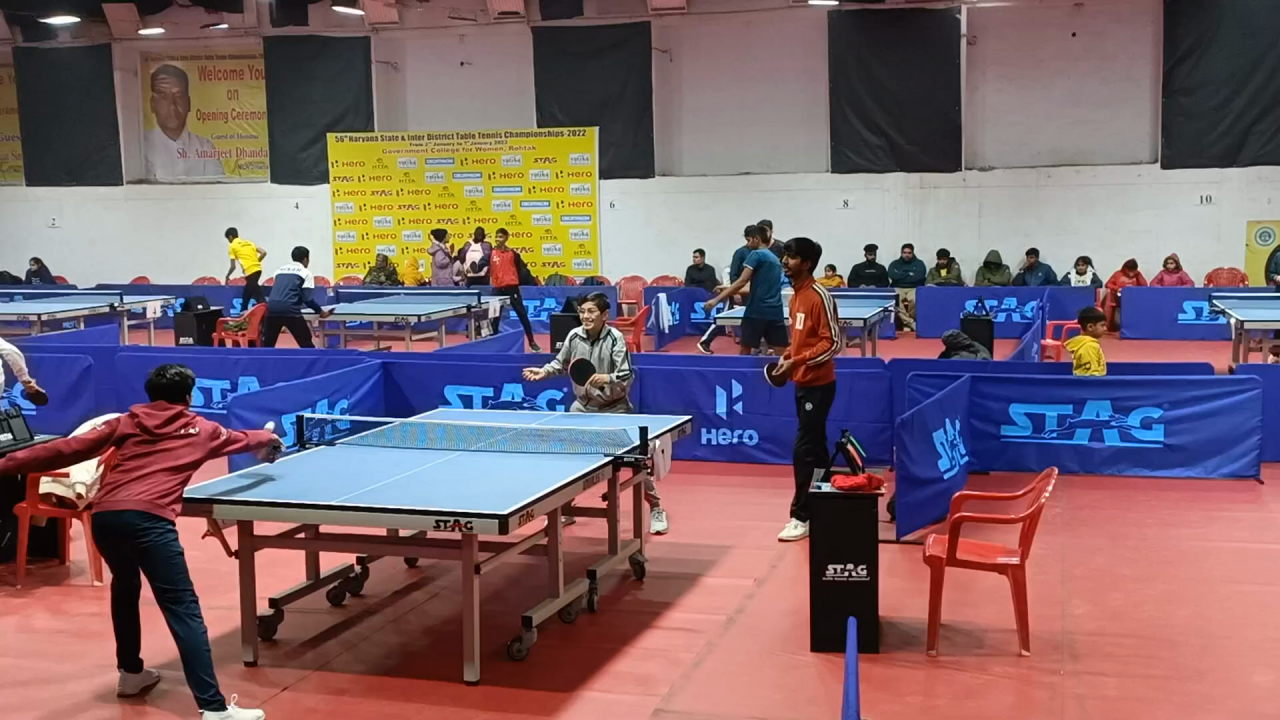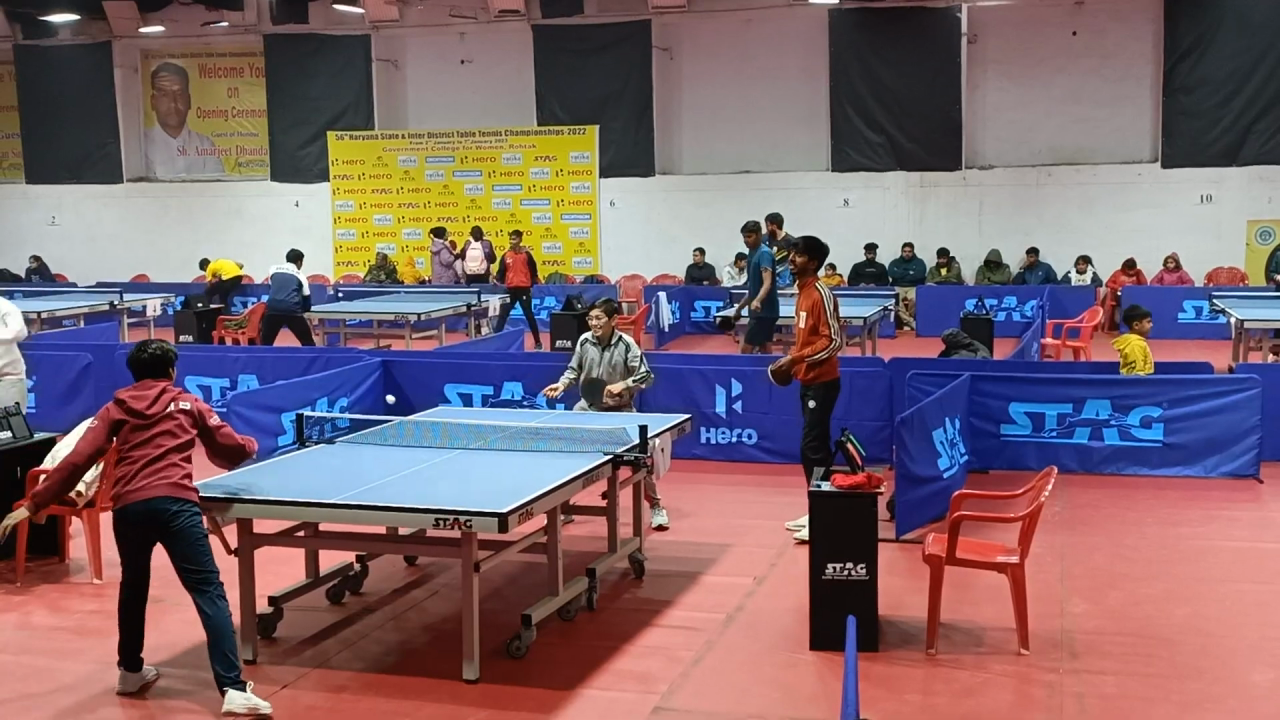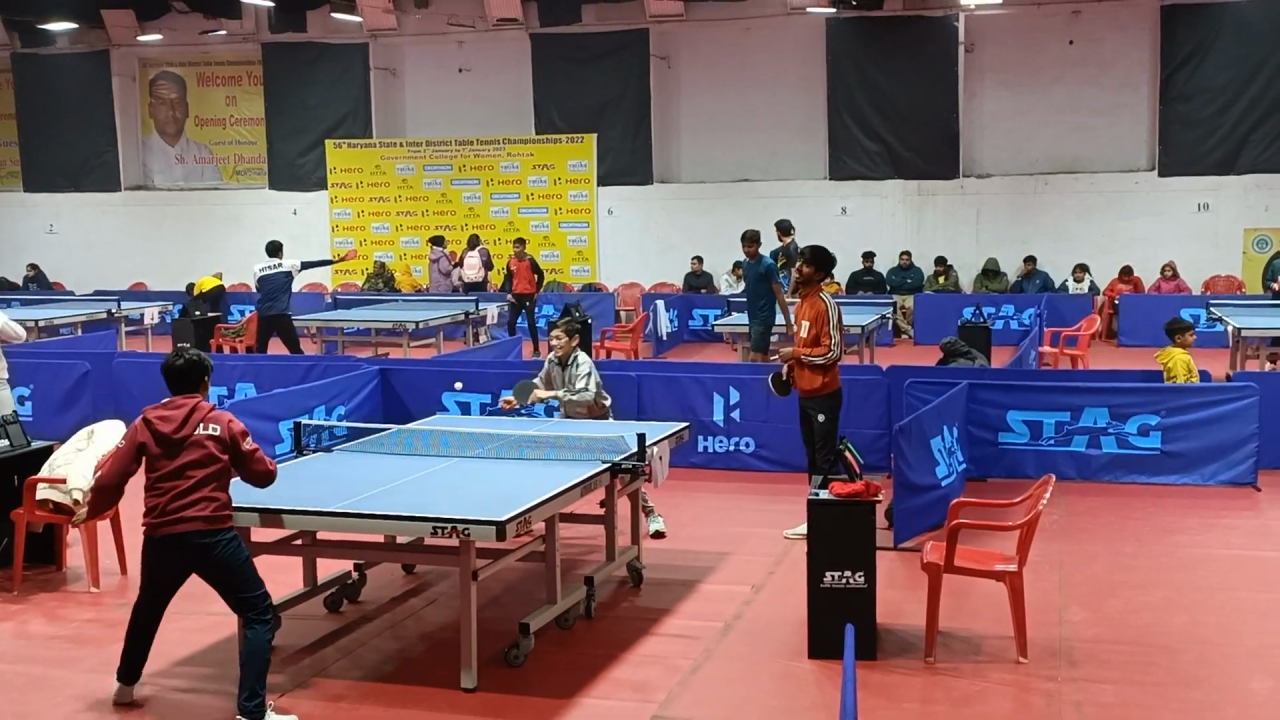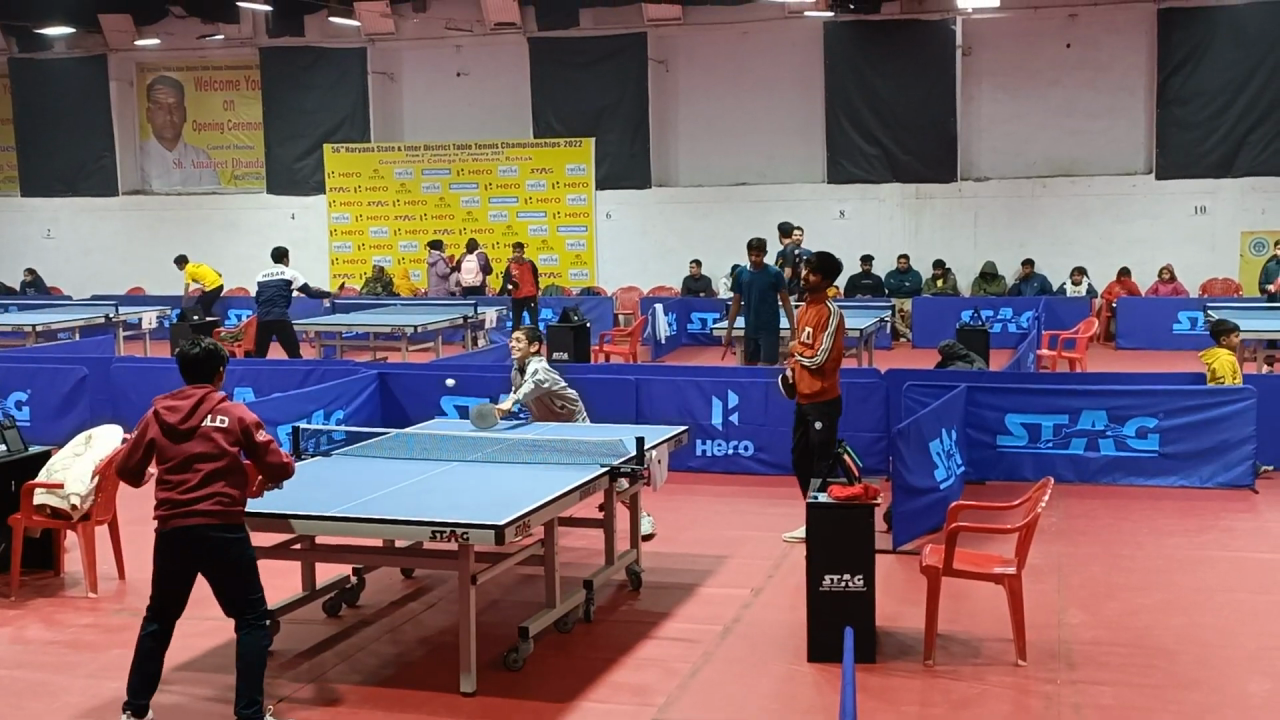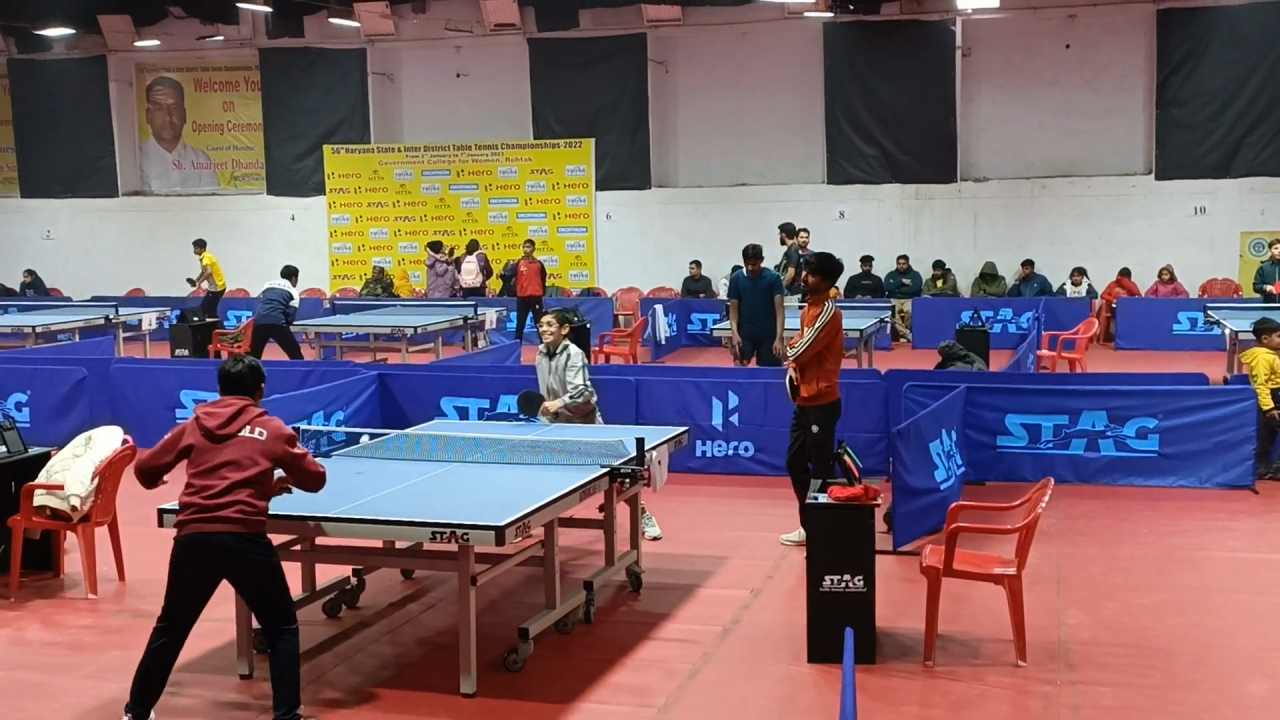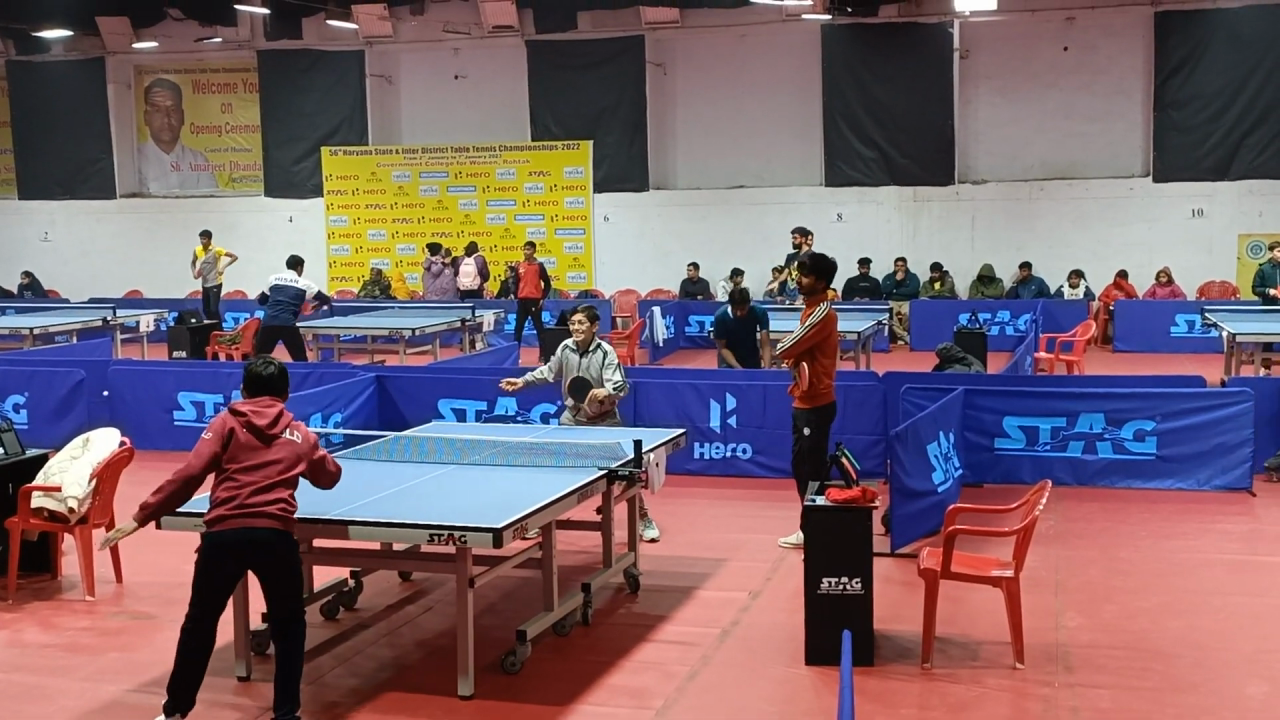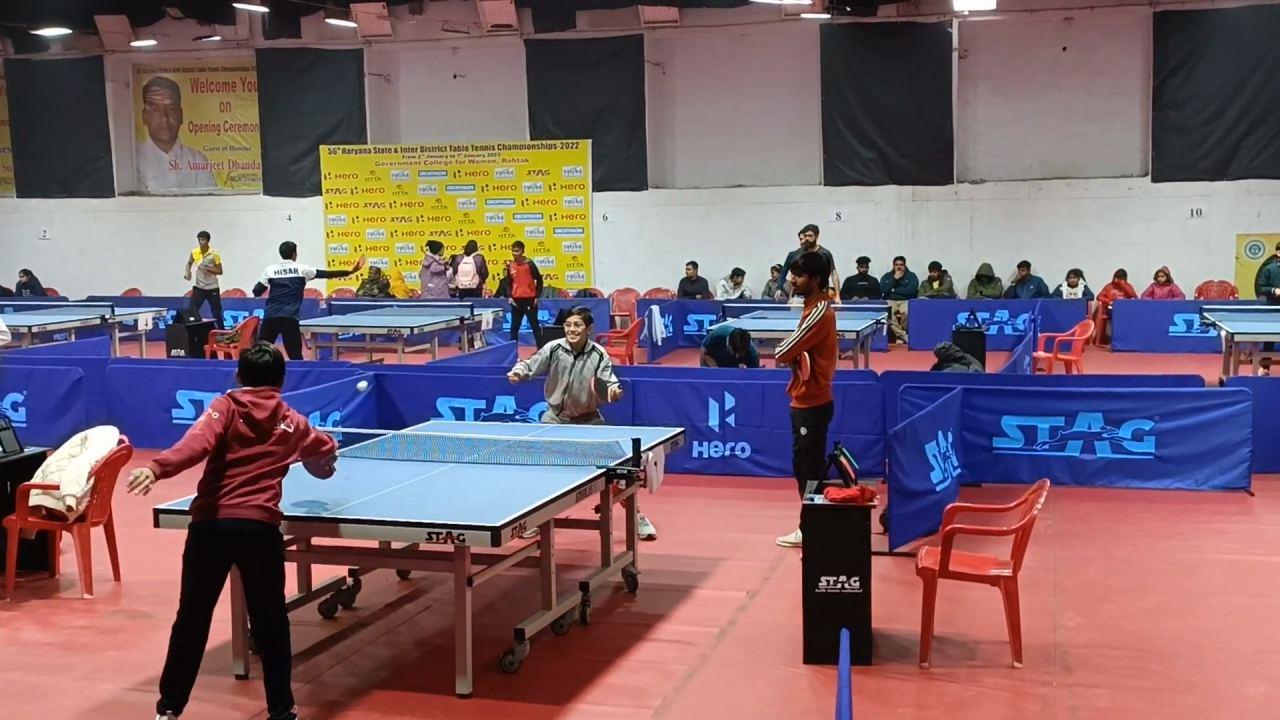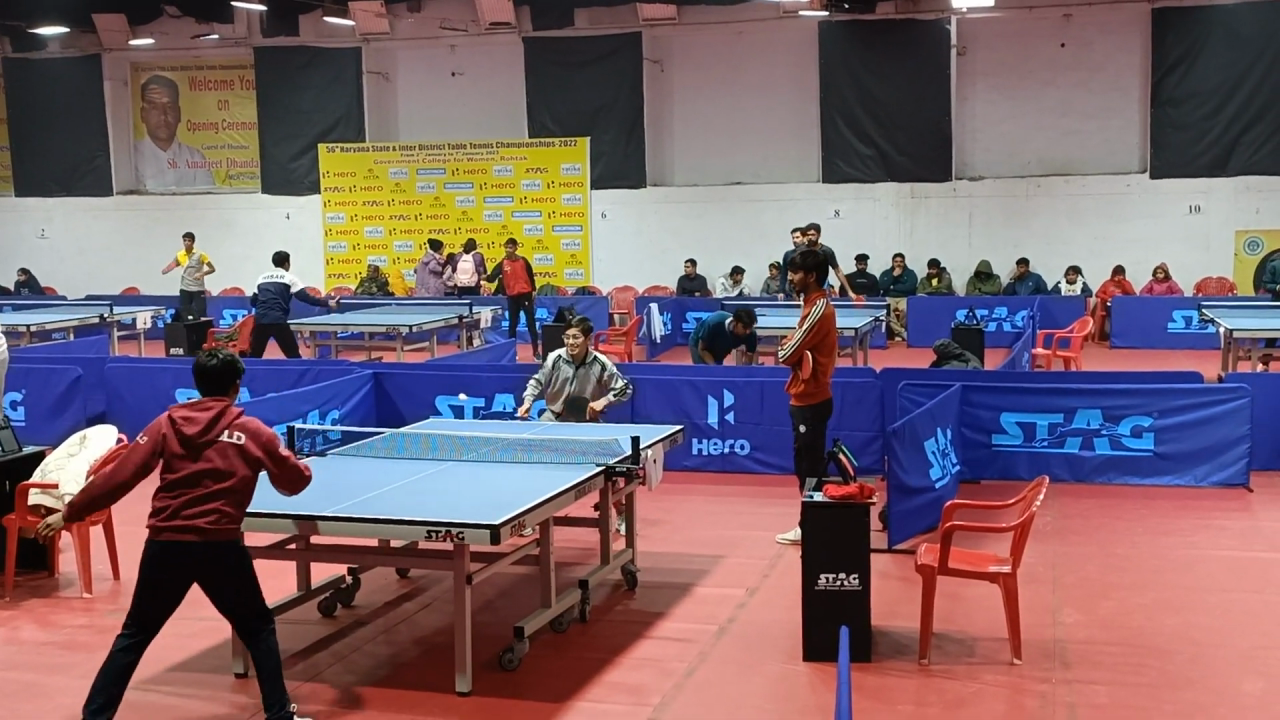
dt=0.3s
person 1, frame 1
left shoulder: (126, 422)
right shoulder: (200, 429)
left elbow: (68, 449)
right elbow: (239, 439)
right wrist: (268, 440)
left hip: (105, 516)
right hip: (149, 519)
left knee: (125, 587)
right knee: (184, 610)
left ankle: (131, 672)
person 1, frame 2
left shoulder: (116, 409)
right shoulder: (188, 404)
left elbow: (77, 462)
right elbow: (232, 449)
left wrist: (32, 504)
right wrist: (249, 446)
left hip: (128, 509)
right hip: (174, 504)
left knee: (133, 586)
right knee: (209, 592)
left ankle: (131, 671)
right ankle: (234, 689)
person 1, frame 3
left shoulder: (143, 425)
right shoulder: (222, 422)
left elbow: (109, 483)
right elbow: (263, 475)
left wrist: (91, 510)
right wrist: (230, 466)
left hip: (161, 537)
right hip: (212, 535)
left knee: (147, 607)
right knee: (259, 615)
left ankle: (125, 685)
person 1, frame 4
left shoulder: (156, 416)
right shoulder: (235, 414)
left elbow: (126, 471)
right elbow: (281, 468)
right wrist: (259, 478)
left hip: (172, 532)
right hip: (221, 530)
left knee: (158, 619)
right knee: (252, 620)
person 1, frame 5
left shoulder: (194, 424)
right shoulder: (273, 429)
left elbow: (146, 468)
right elbow: (315, 479)
left wrist: (155, 481)
right wrist: (281, 481)
left hip: (194, 538)
right hip: (246, 539)
left knee: (170, 627)
right knee: (281, 628)
person 1, frame 6
left shoulder: (227, 423)
right shoulder: (300, 434)
left elbow: (191, 473)
right elbow: (330, 476)
left wrist: (141, 516)
left hip: (224, 533)
right hip: (276, 535)
left knee: (199, 624)
right knee: (289, 628)
person 1, frame 7
left shoulder: (227, 406)
right shoulder: (293, 421)
left elbow: (198, 442)
right elbow: (325, 454)
left wrist: (154, 469)
left hip: (211, 525)
right hip: (261, 528)
left knee: (190, 620)
right knee: (271, 626)
person 1, frame 8
left shoulder: (168, 424)
right shoulder: (251, 431)
left elbow: (120, 474)
right elbow: (296, 480)
left wrist: (70, 512)
right wrist: (266, 466)
left hip: (165, 544)
right hip: (219, 546)
left knee: (134, 635)
right knee: (257, 628)
person 2, frame 1
left shoulder: (820, 297)
right shoulder: (795, 297)
left elbow: (833, 343)
left wrist: (797, 362)
right wrist: (787, 357)
left hip: (818, 385)
right hip: (803, 383)
left knee: (803, 451)
right knee: (815, 449)
left ankle: (802, 518)
person 2, frame 2
left shoulder: (821, 294)
right shoulder: (802, 293)
left elbow: (833, 341)
left wrist: (797, 358)
right wrist: (793, 356)
left hip: (822, 382)
right hip: (808, 381)
left knee: (811, 449)
right knee: (818, 448)
person 2, frame 3
left shoulder: (826, 306)
right shoulder: (801, 304)
left elbow: (832, 352)
left wrist: (794, 353)
right wrist: (790, 364)
left hip: (824, 395)
right hip: (805, 393)
left knee: (826, 462)
right knee: (813, 459)
person 2, frame 4
left shoulder: (830, 313)
right shoulder: (804, 309)
left elbow: (818, 358)
left wrist: (795, 347)
right wrist: (791, 368)
left hip: (823, 401)
right hip: (803, 399)
left knee: (822, 468)
right knee: (800, 463)
person 2, frame 5
left shoulder: (827, 313)
right shoulder: (809, 308)
left elbow: (797, 351)
left wrist: (791, 345)
right wrist: (792, 367)
left hip: (821, 403)
right hip: (804, 401)
left knee: (820, 470)
right knee: (795, 464)
person 2, frame 6
left shoulder: (822, 313)
right shoulder: (811, 308)
left elbow: (784, 349)
right elbow: (798, 350)
left wrist: (789, 351)
right wrist: (794, 357)
left hip: (816, 404)
right hip: (804, 401)
left knee: (814, 471)
right knee: (801, 468)
person 2, frame 7
left shoulder: (818, 313)
right shoulder: (816, 308)
left elbow: (783, 353)
right elbow: (800, 349)
left wrist: (786, 349)
right wrist: (795, 353)
left hip: (812, 403)
right hip: (807, 400)
left knee: (811, 469)
right knee: (803, 467)
left ankle: (813, 530)
right ankle: (810, 527)
person 2, frame 8
left shoulder: (818, 310)
right shoulder: (815, 305)
left elbow: (786, 355)
right elbow: (795, 347)
left wrist: (787, 348)
right wrist: (791, 347)
left hip: (810, 400)
right hip: (806, 397)
left knee: (810, 467)
right knee: (805, 465)
person 3, frame 1
left shoulder: (615, 339)
right shoulder: (574, 336)
left elbow: (628, 374)
right elbow: (561, 362)
left wrist: (608, 378)
right wrist: (544, 371)
left hip: (615, 407)
right hip: (584, 406)
left ankle: (656, 509)
person 3, frame 2
left shoulder: (626, 344)
right shoulder: (584, 341)
left elbow: (646, 377)
right elbow: (574, 370)
left wrist: (624, 384)
right wrist: (561, 385)
left hip: (620, 410)
right hip: (588, 407)
left ankle: (656, 507)
person 3, frame 3
left shoulder: (583, 363)
right shoulder: (551, 360)
left elbow: (587, 397)
right elbow: (540, 382)
left wrist: (553, 394)
right wrist: (517, 398)
left hip: (597, 422)
right hip: (569, 421)
left ankle: (652, 516)
person 3, frame 4
left shoulder: (539, 367)
right shoulder: (517, 369)
left elbow: (533, 386)
left wrist: (510, 402)
right wrist: (508, 404)
left hip: (573, 423)
right hip: (546, 425)
left ankle: (640, 515)
person 3, frame 5
left shoulder: (572, 353)
right shoulder: (541, 353)
left elbow: (581, 391)
left wrist: (558, 403)
right wrist: (547, 404)
left hip: (586, 419)
right hip: (556, 420)
left ankle: (644, 517)
person 3, frame 6
left shoulder: (605, 352)
right shoulder: (565, 348)
left elbow: (621, 386)
right elbow: (548, 371)
left wrist: (605, 391)
right wrist: (522, 381)
left hip: (604, 420)
right hip: (573, 419)
left ankle: (644, 520)
person 3, frame 7
left shoulder: (599, 355)
right shoulder: (554, 349)
left elbow: (612, 382)
right elbow: (529, 365)
left wrist: (614, 390)
right wrist: (518, 371)
left hip: (589, 420)
right hip: (556, 417)
left ankle: (636, 518)
person 3, frame 8
left shoulder: (600, 364)
right shoulder: (555, 358)
left elbow: (625, 388)
right elbow: (537, 381)
left wrist: (603, 401)
right wrist: (528, 401)
left hip: (587, 422)
right hip: (555, 419)
left knee: (607, 470)
right knee: (535, 467)
left ankle: (622, 516)
right ankle: (530, 516)
